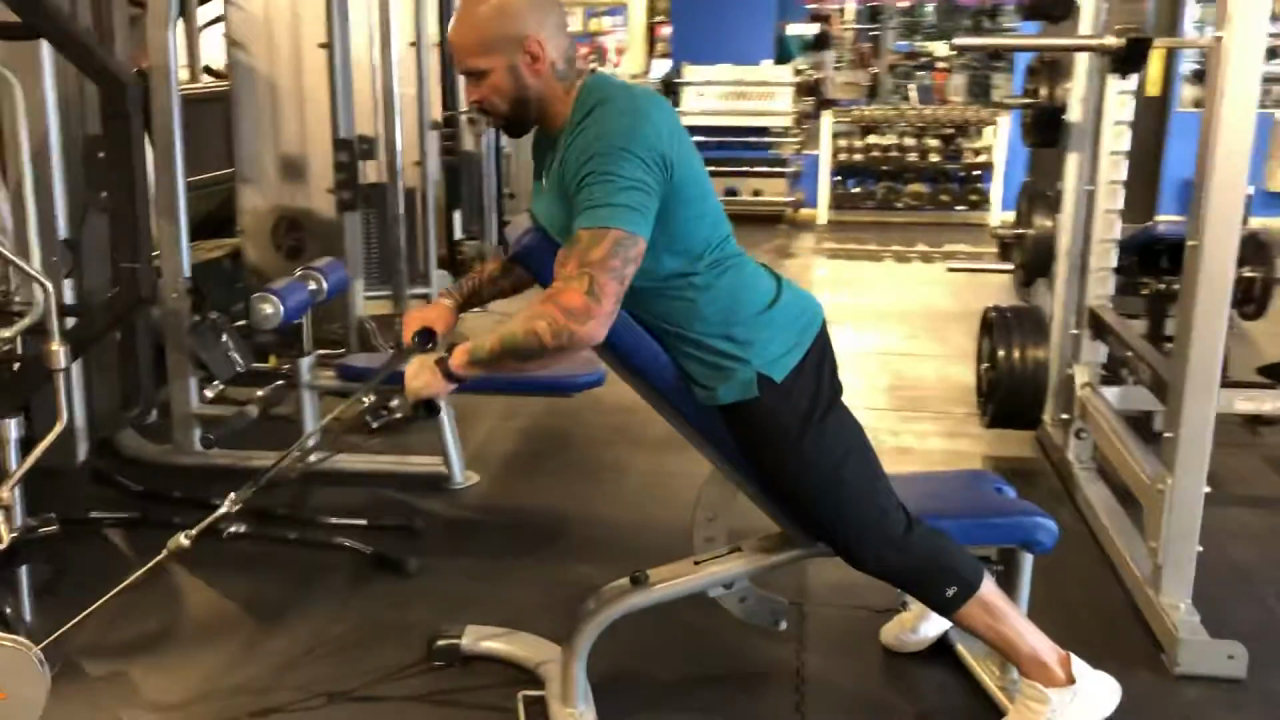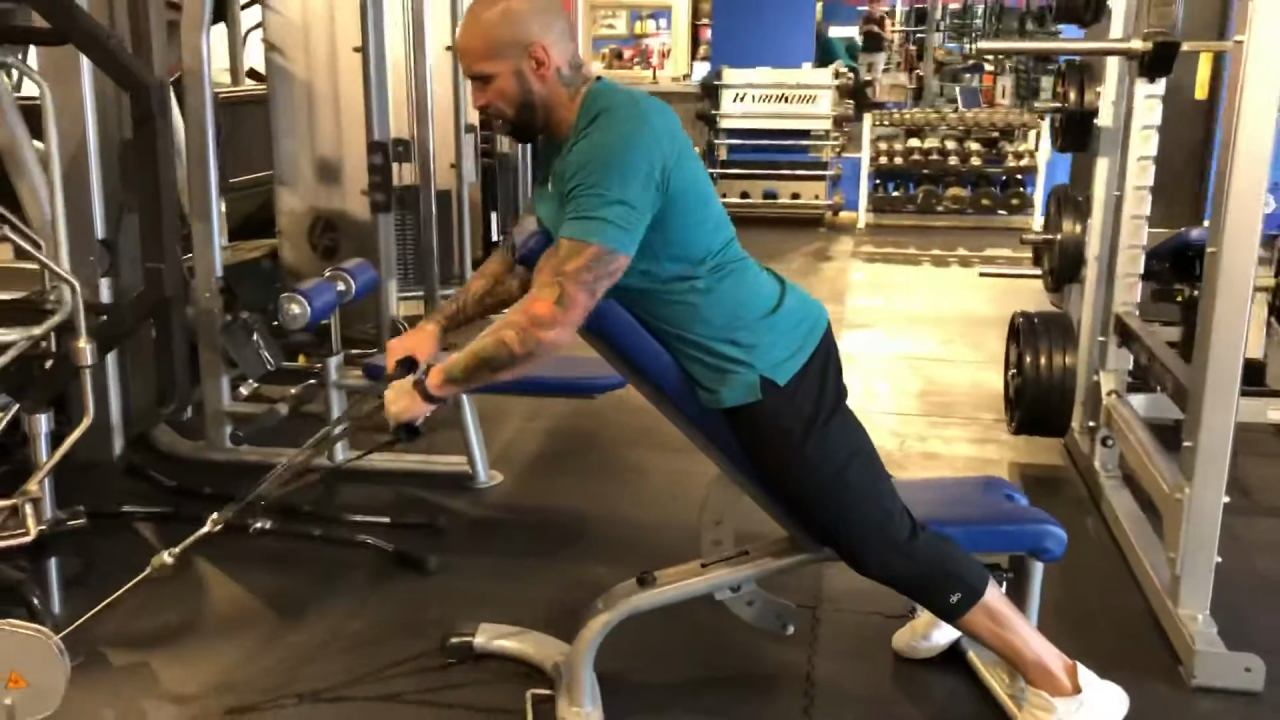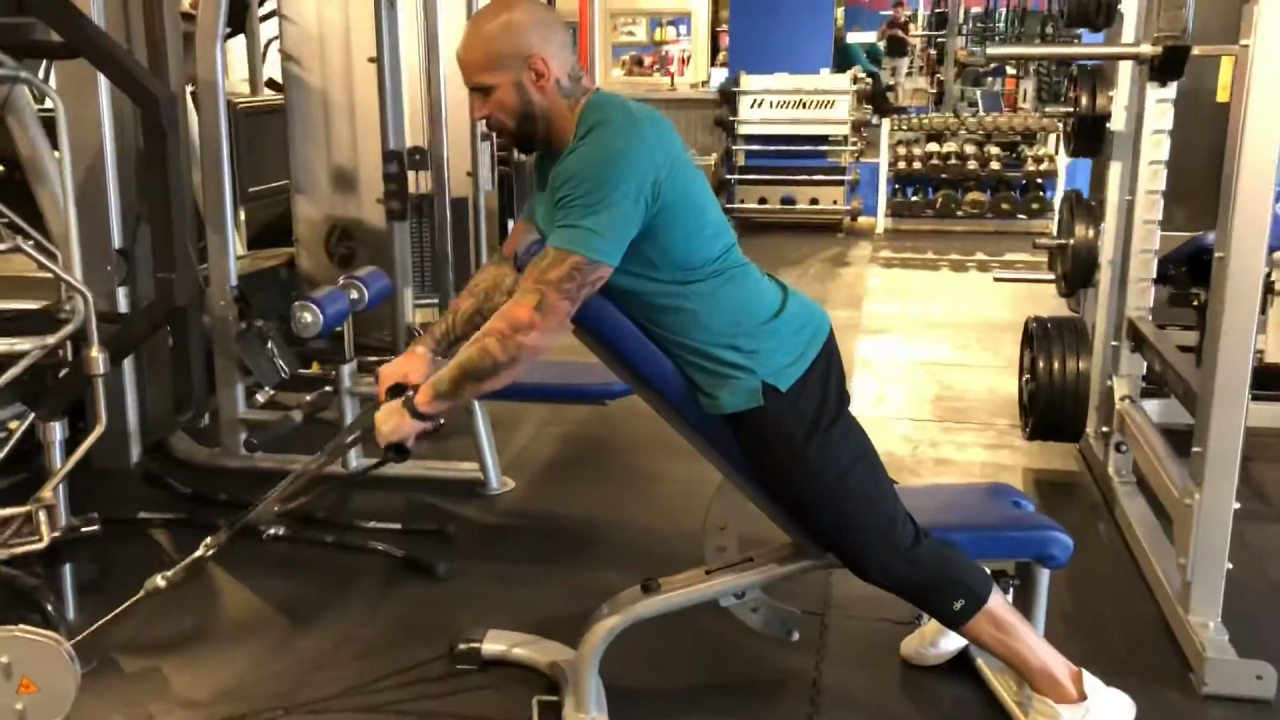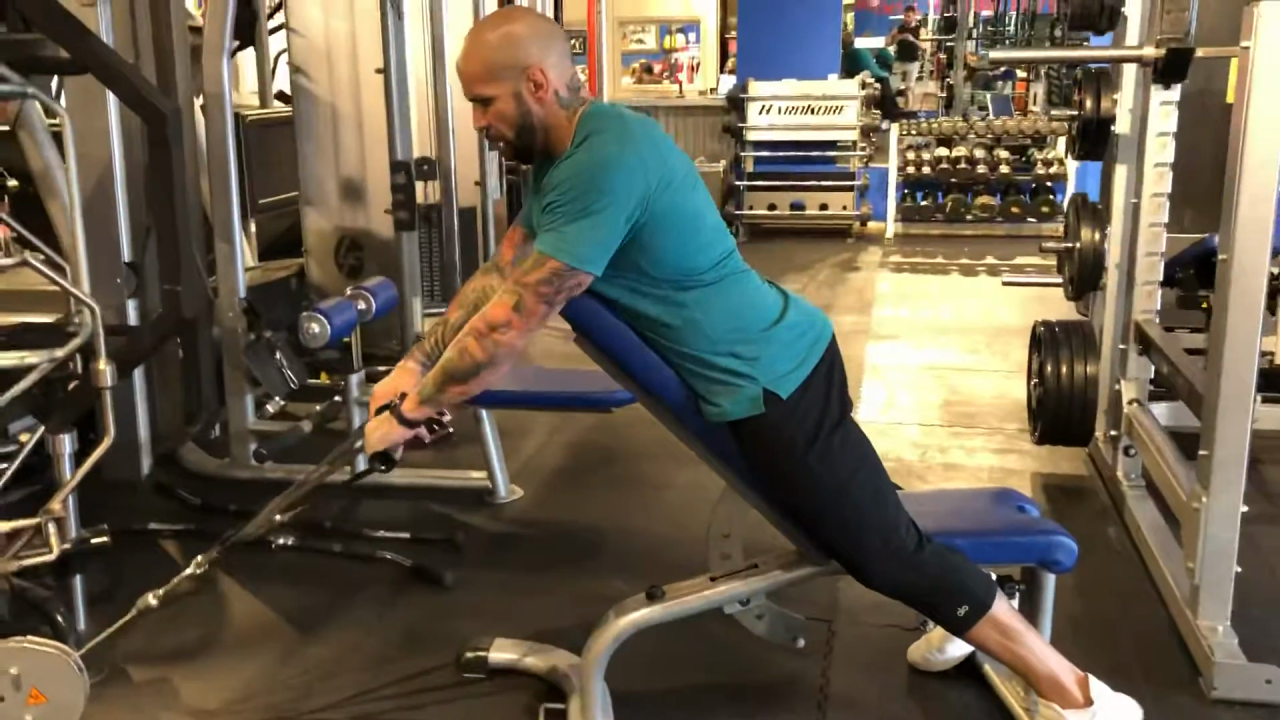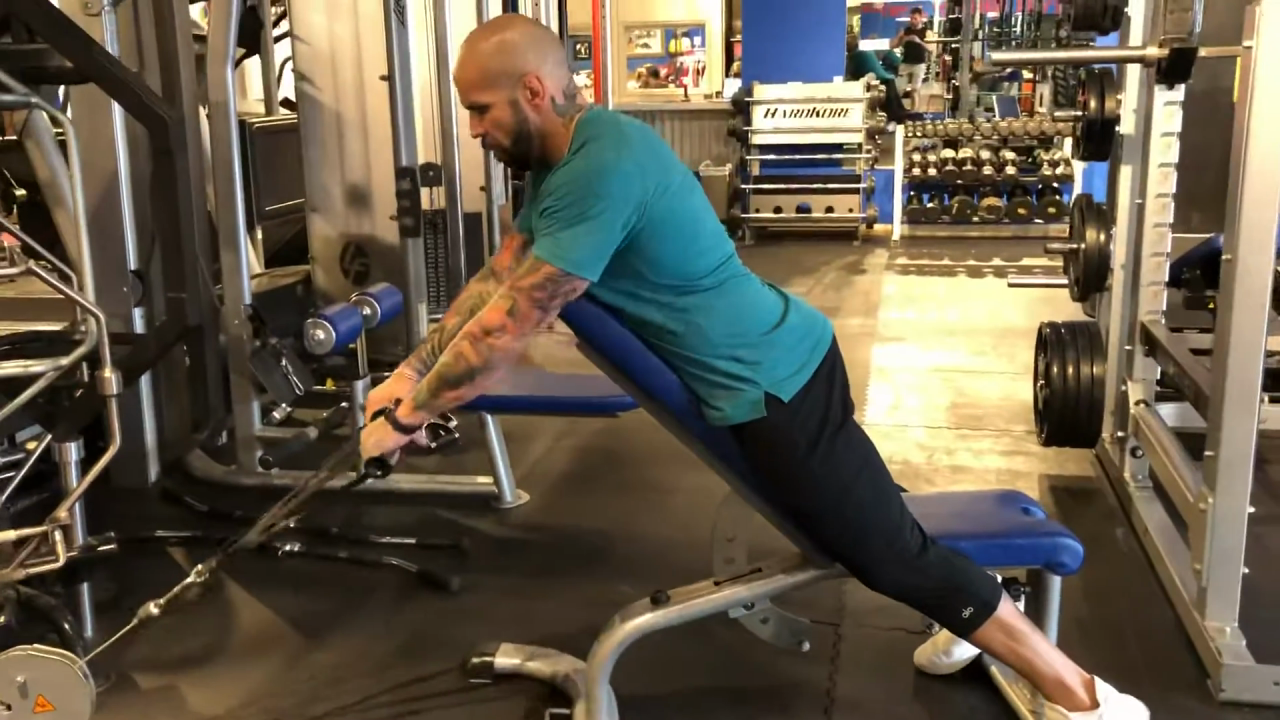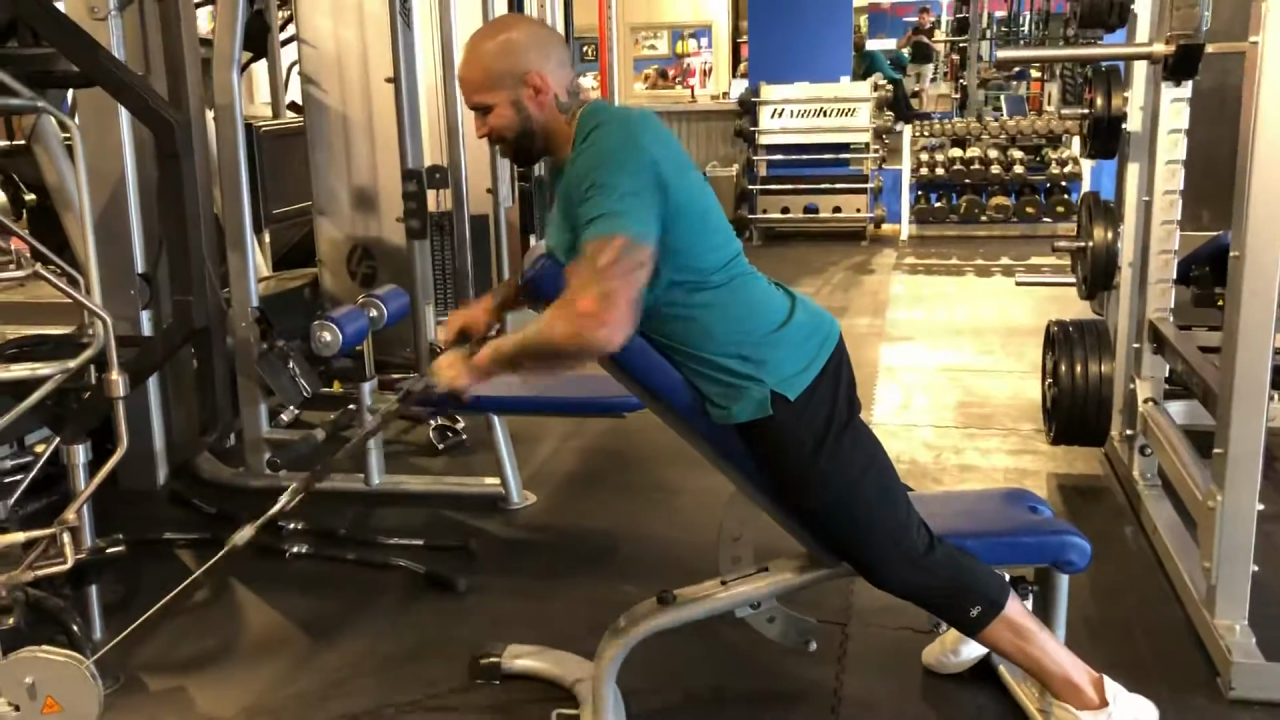
dt=0.2s
person 1, frame 1
left shoulder: (614, 135)
right shoulder: (562, 130)
left elbow: (581, 315)
left wrist: (455, 367)
right wrist: (455, 298)
left hip: (760, 363)
right hip: (750, 347)
left knee: (872, 532)
right ankle: (938, 593)
person 1, frame 2
left shoulder: (615, 142)
right shoulder: (567, 135)
left elbow: (551, 320)
right elbow: (525, 260)
left wrist: (432, 389)
right wrist: (436, 327)
left hip: (764, 367)
right hip: (760, 351)
left knee: (877, 538)
right knee: (858, 513)
right ankle: (953, 600)
person 1, frame 3
left shoulder: (609, 154)
right shoulder: (569, 143)
left elbow: (531, 323)
right elbow: (512, 267)
left wrist: (423, 404)
right wrist: (427, 350)
left hip: (768, 374)
right hip: (765, 356)
left knee: (882, 545)
right knee: (864, 521)
right ankle: (965, 608)
person 1, frame 4
left shoulder: (602, 165)
right shoulder: (571, 150)
left elbow: (509, 324)
right elbow: (501, 274)
left wrist: (412, 411)
right wrist: (414, 363)
left hip: (770, 382)
right hip: (769, 362)
left knee: (887, 551)
right knee: (867, 524)
right ankle: (972, 614)
person 1, frame 5
left shoulder: (595, 171)
right shoulder: (570, 156)
left elbow: (500, 332)
right elbow: (502, 278)
left wrist: (405, 414)
right wrist: (415, 366)
left hip: (772, 384)
right hip: (770, 364)
left knee: (891, 554)
right knee: (871, 528)
right ankle: (977, 613)
person 1, frame 6
left shoulder: (609, 151)
right shoulder: (582, 150)
left elbow: (599, 325)
right elbow: (586, 279)
left wrist: (481, 363)
right wrist: (493, 305)
left hip: (776, 383)
right hip: (778, 364)
left knee: (899, 555)
right knee: (885, 536)
right ankle: (989, 615)
